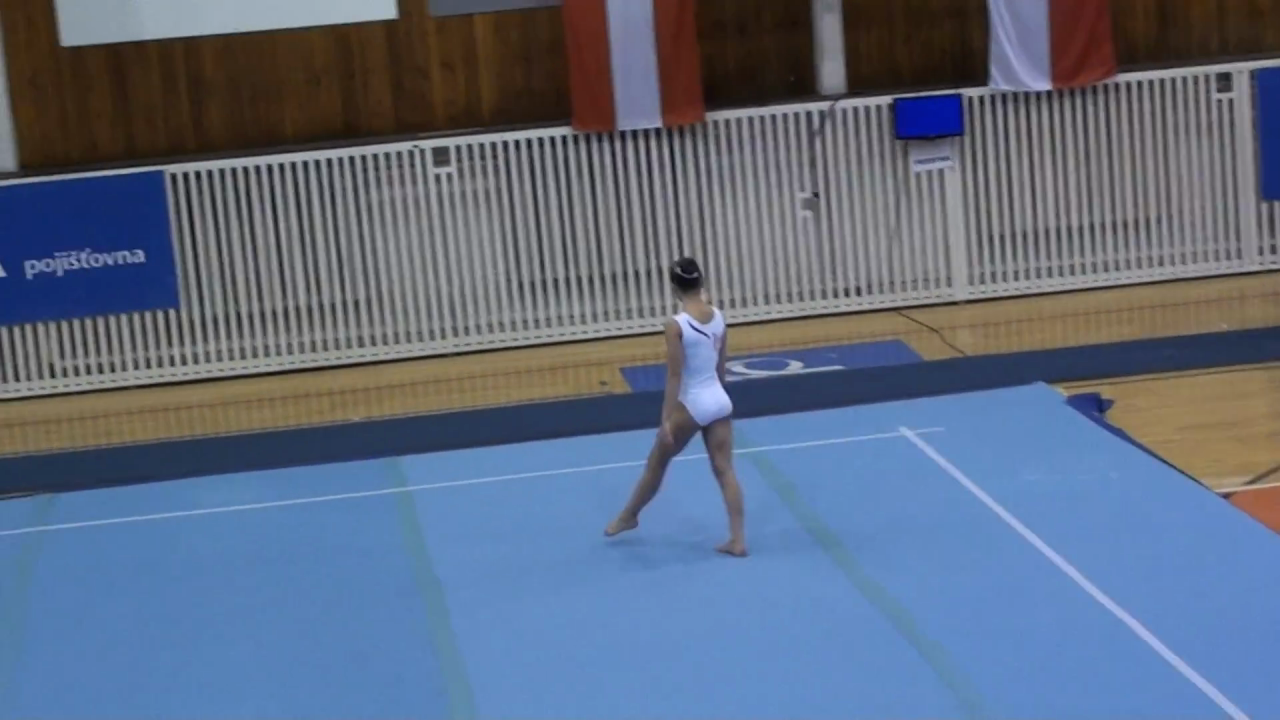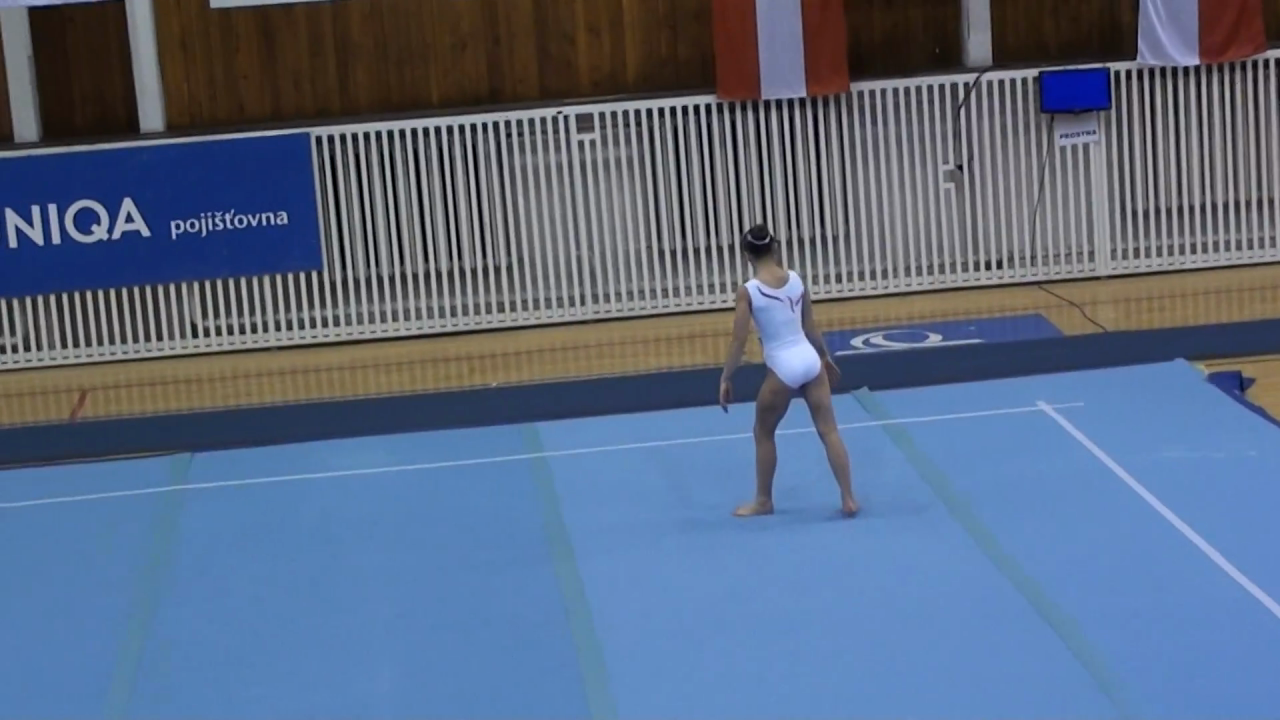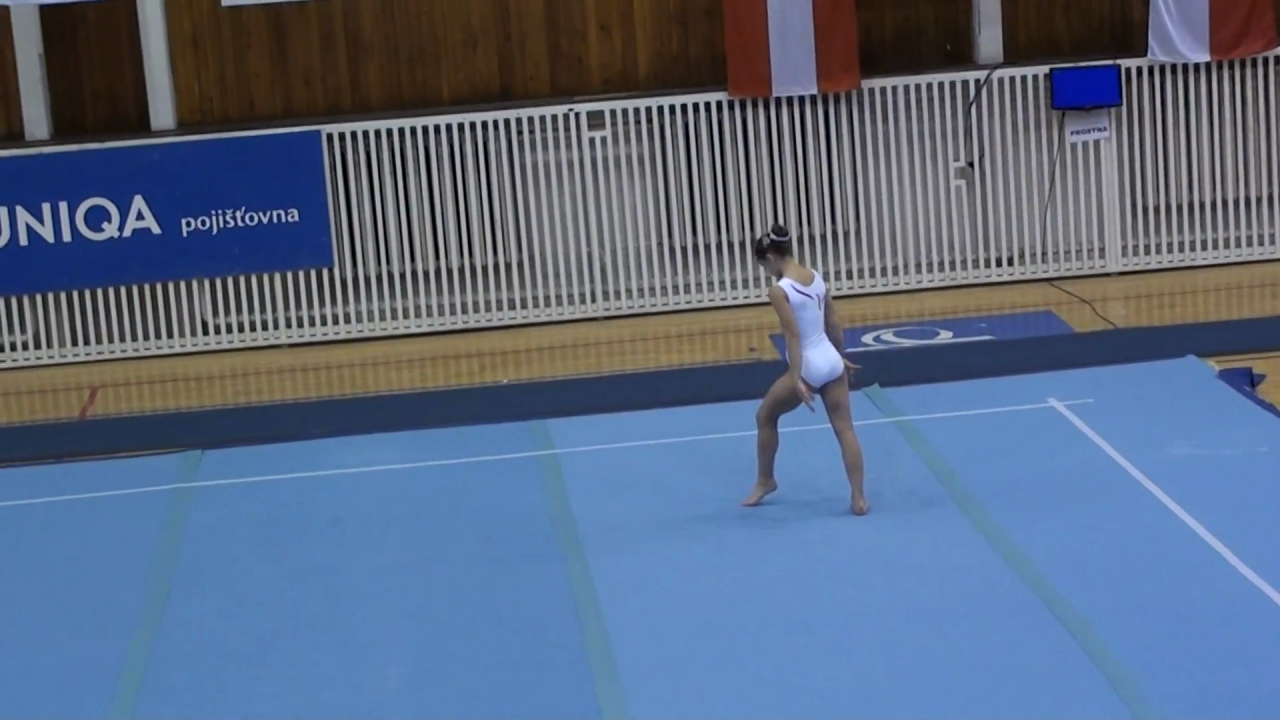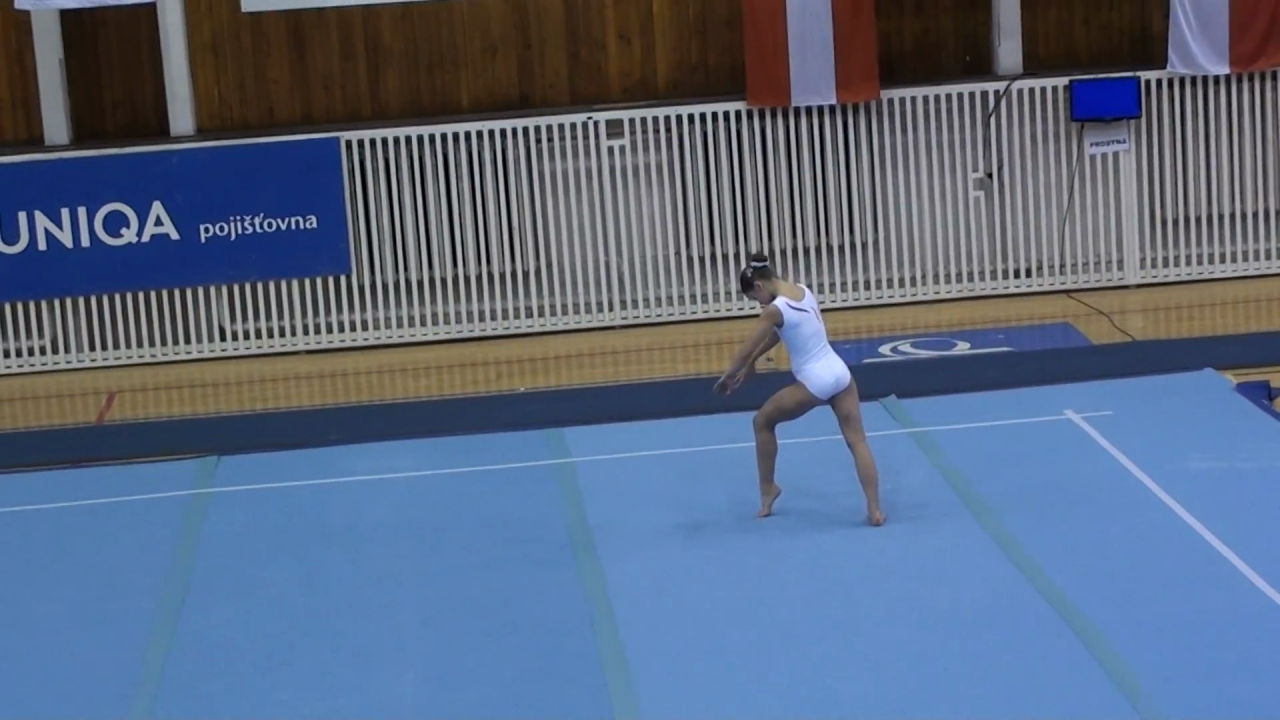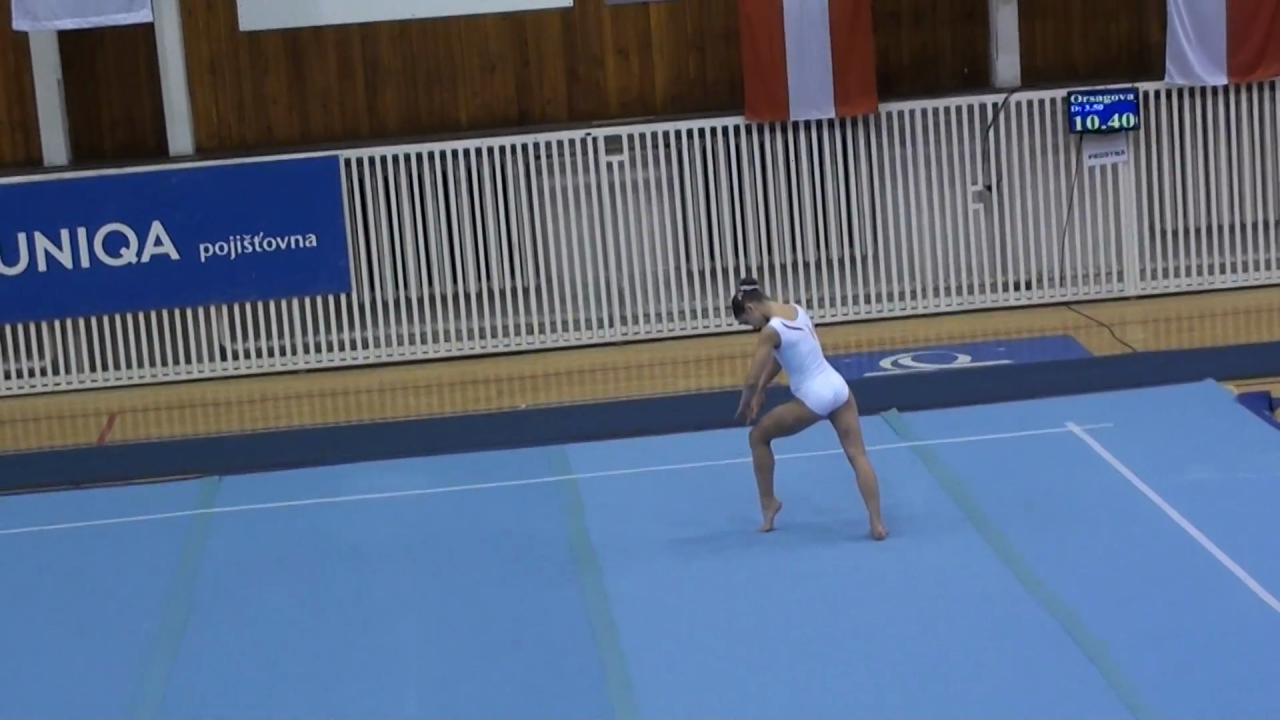
dt=0.5s
person 1, frame 1
left shoulder: (674, 325)
right shoulder: (717, 316)
left elbow: (673, 376)
right elbow: (720, 365)
left wrist: (667, 419)
left hip: (692, 405)
right hip: (719, 401)
left knee: (656, 464)
right knee: (725, 470)
left ankle: (627, 518)
right ankle: (737, 539)
person 1, frame 2
left shoulder: (747, 291)
right shoulder: (796, 279)
left elbow: (739, 340)
right elbow: (810, 325)
left wrist: (725, 379)
right wrist: (825, 357)
left hip: (783, 369)
right hip: (810, 361)
left knee: (763, 432)
right knee: (829, 431)
left ankle: (763, 501)
right ankle: (848, 499)
person 1, frame 3
left shoulder: (780, 291)
right shoulder: (816, 277)
left elbow: (793, 339)
left wrist: (797, 382)
left hip: (807, 368)
right hip: (833, 361)
left knee: (766, 416)
right knee: (845, 429)
left ankle: (765, 481)
right ankle: (859, 499)
person 1, frame 4
left shoulder: (774, 310)
right shoulder: (804, 291)
left elbow: (745, 352)
left wrist: (728, 378)
right wrist: (753, 361)
left hip: (813, 383)
right hip: (840, 373)
left knee: (762, 421)
right knee: (858, 441)
left ankle: (768, 489)
right ankle: (875, 510)
person 1, frame 5
left shoulder: (771, 332)
right shoulder: (797, 310)
left elbow: (751, 380)
left wrist: (744, 407)
right wrist: (761, 391)
left hip: (813, 400)
right hip: (838, 389)
left knee: (758, 436)
right knee: (858, 455)
left ankle: (768, 503)
right ankle: (877, 523)
